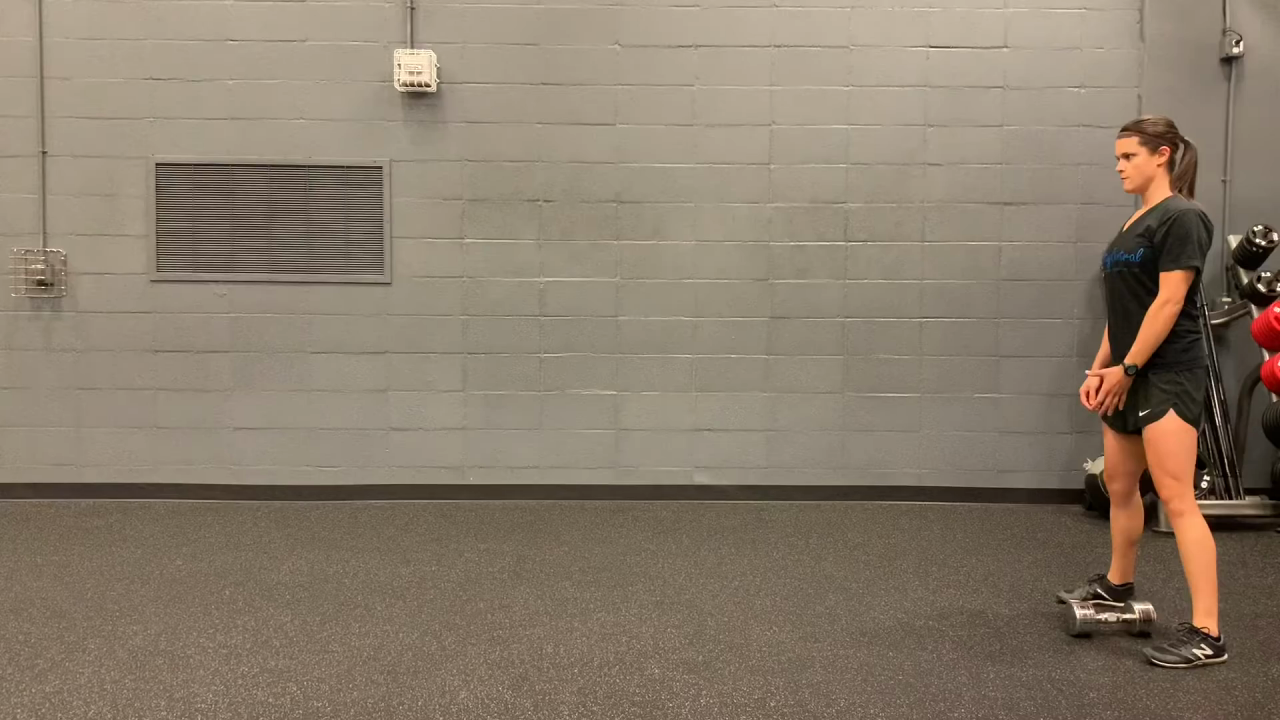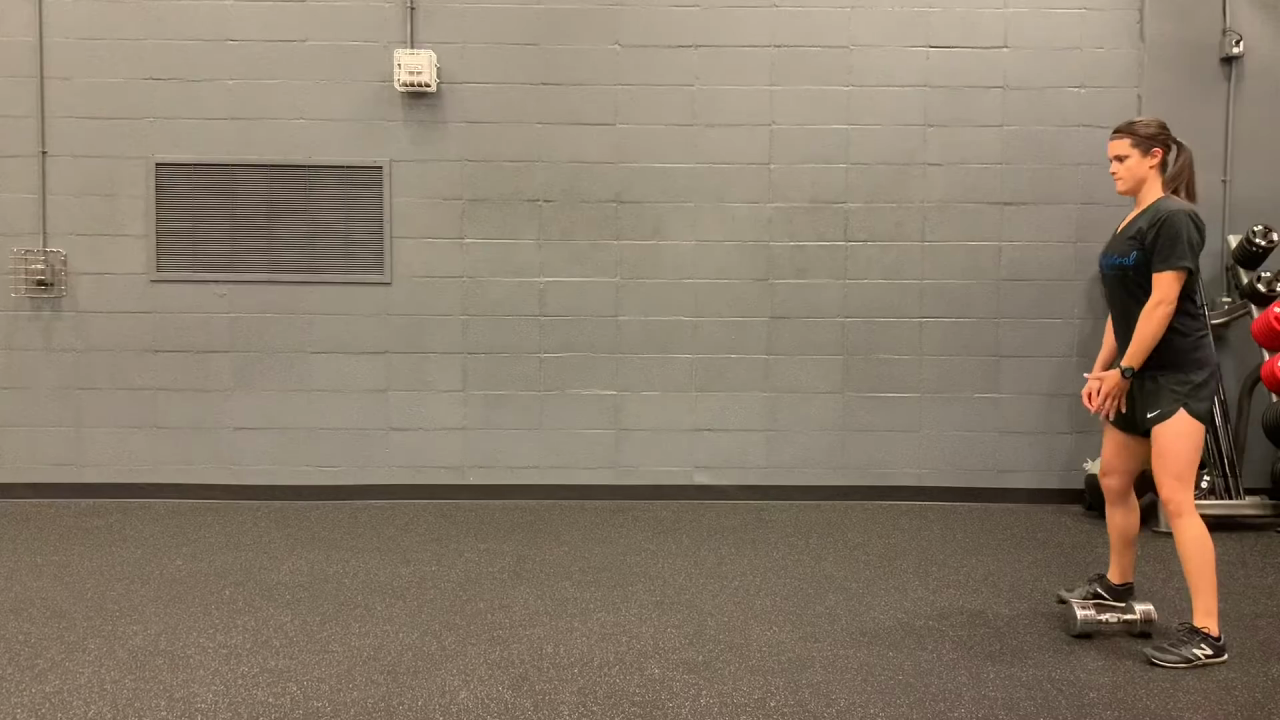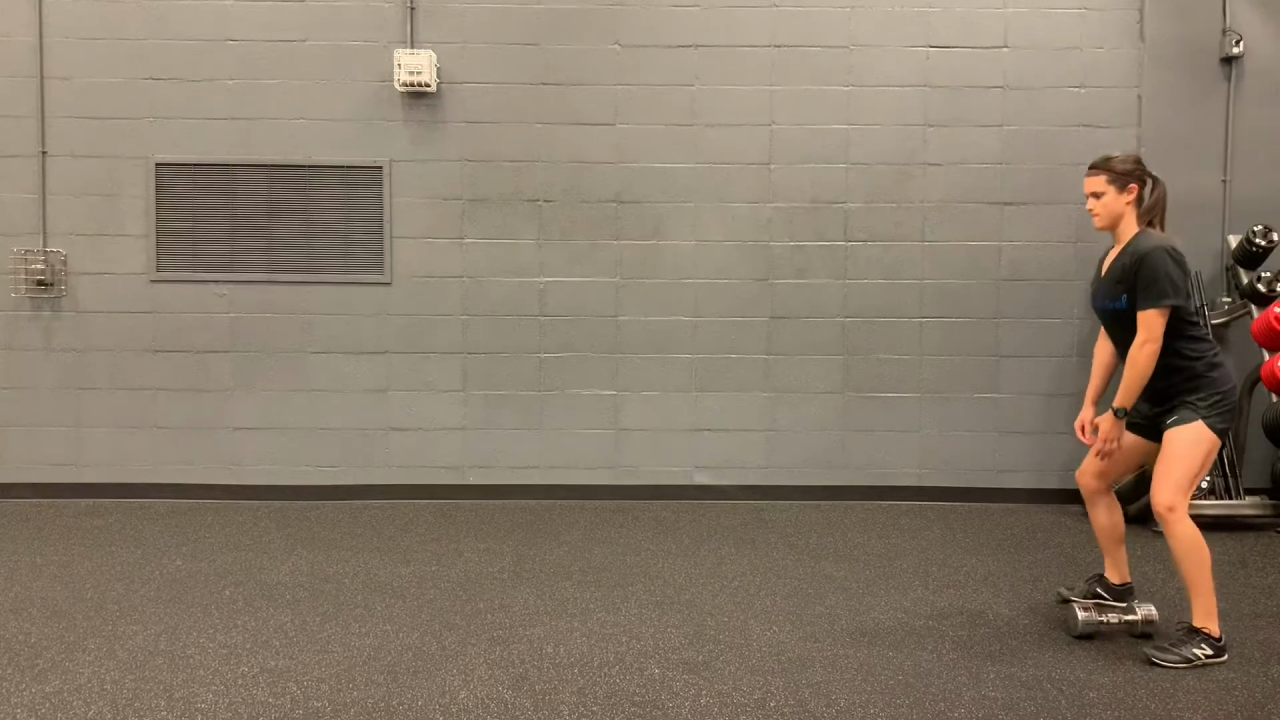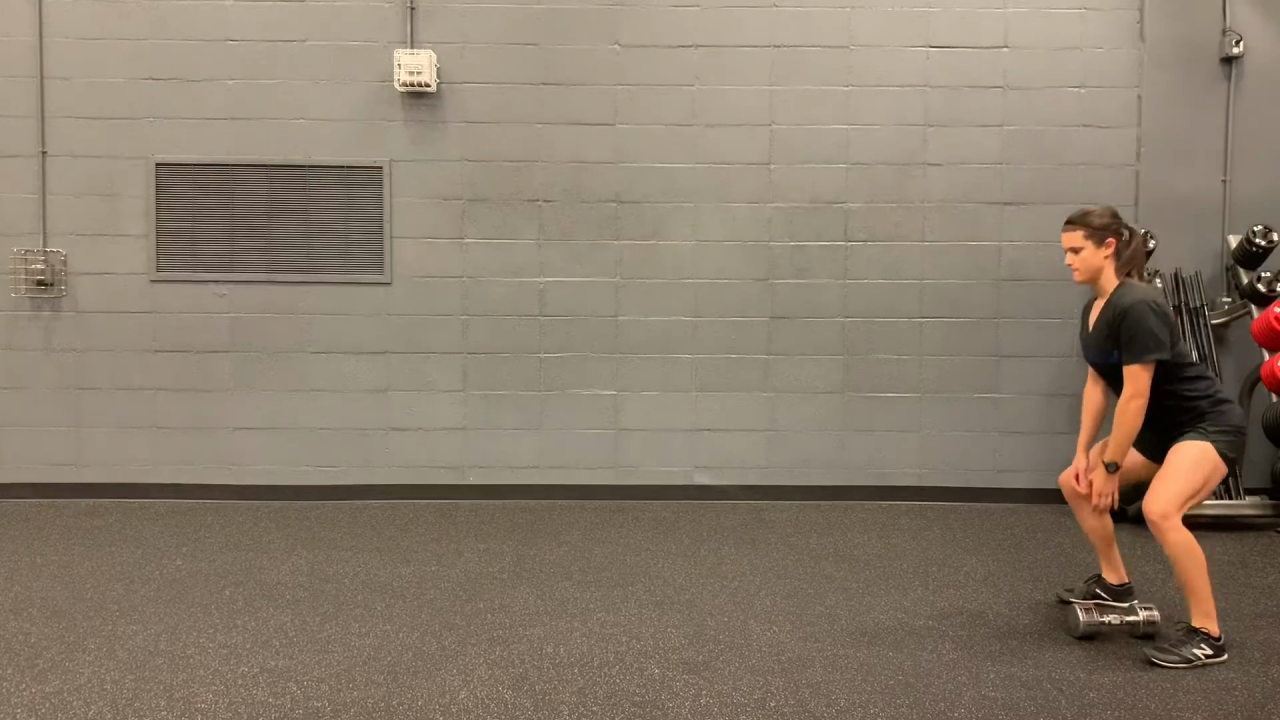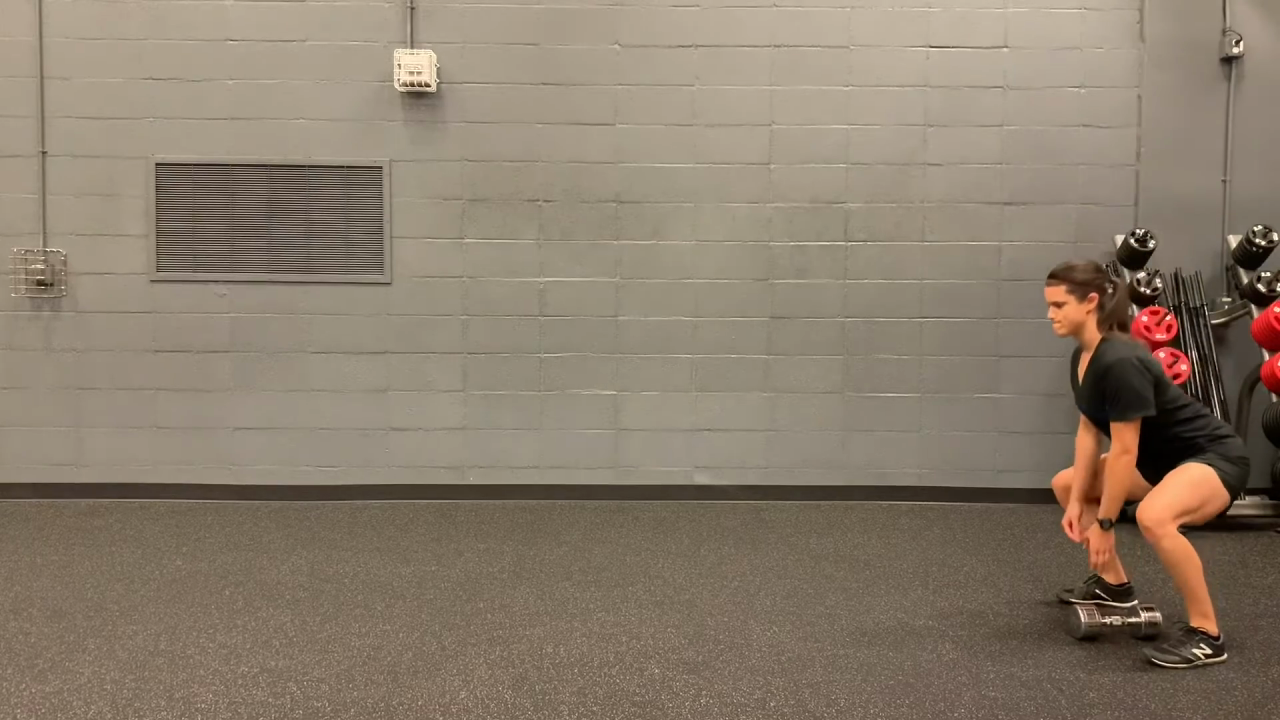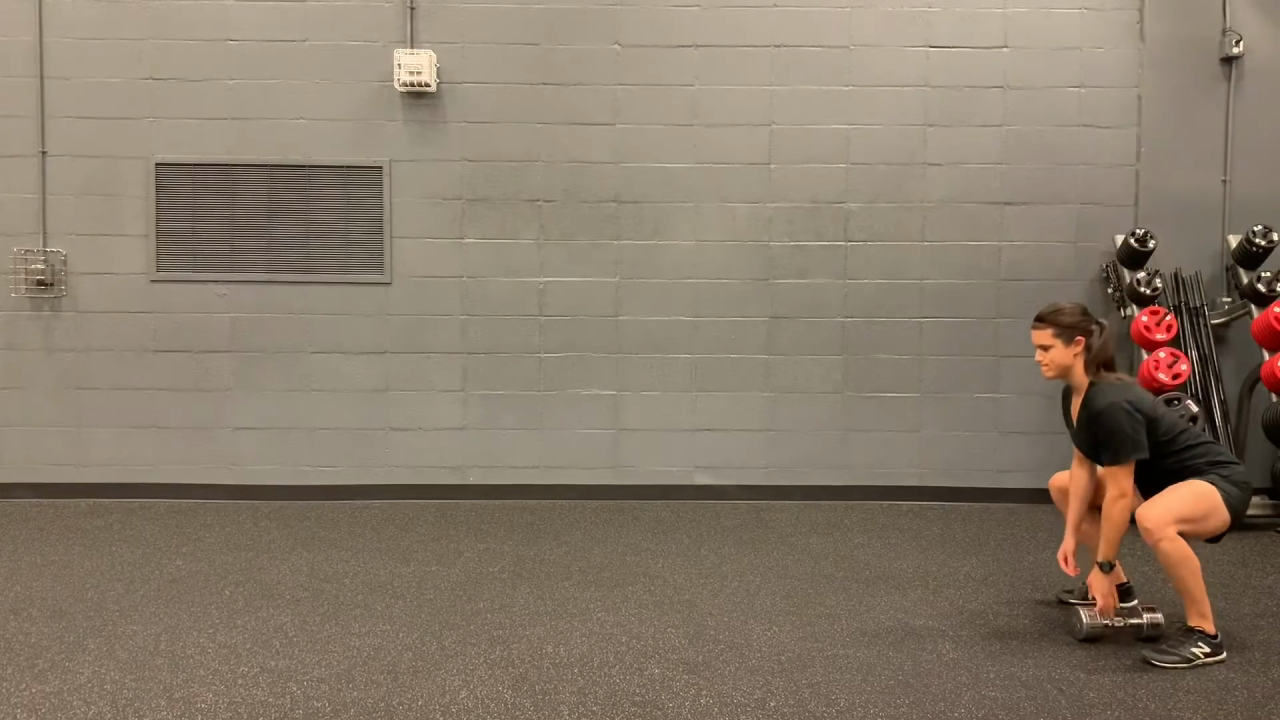
dt=0.3s
person 1, frame 1
left shoulder: (1182, 218)
right shoulder: (1136, 222)
left elbow: (1169, 303)
left wrist: (1126, 369)
right wrist: (1099, 368)
left hip: (1167, 378)
right hip: (1129, 376)
left knee: (1176, 498)
right knee: (1119, 487)
left ankle: (1207, 634)
right ankle: (1116, 586)
person 1, frame 2
left shoulder: (1175, 218)
right shoulder: (1132, 221)
left elbow: (1163, 304)
left wrist: (1122, 371)
right wrist: (1100, 369)
left hip: (1177, 377)
right hip: (1137, 376)
left knee: (1175, 498)
right knee: (1113, 484)
left ankle: (1207, 634)
right ankle: (1117, 585)
person 1, frame 3
left shoulder: (1153, 254)
right shoulder: (1109, 260)
left elbow: (1149, 342)
right elbow: (1108, 338)
left wrist: (1116, 415)
right wrist: (1089, 405)
left hip: (1201, 395)
right hip: (1156, 399)
left knee: (1166, 502)
right knee: (1092, 480)
left ankle: (1208, 635)
right ankle: (1115, 583)
person 1, frame 4
left shoulder: (1137, 307)
right shoulder: (1093, 309)
left elbow: (1136, 395)
right elbow: (1096, 383)
left wrist: (1110, 467)
right wrist: (1083, 456)
left hip: (1209, 424)
right hip: (1161, 427)
left knee: (1159, 510)
right knee: (1075, 484)
left ankle: (1207, 634)
right ankle: (1115, 584)
person 1, frame 5
left shoulder: (1121, 362)
right shoulder: (1081, 358)
left elbow: (1124, 453)
right elbow: (1089, 432)
left wrist: (1104, 525)
right wrist: (1077, 502)
left hip: (1215, 457)
right hip: (1162, 458)
left knee: (1153, 516)
right knee: (1065, 484)
left ankle: (1206, 634)
right ankle: (1115, 585)
person 1, frame 6
left shoulder: (1112, 404)
right shoulder: (1073, 395)
left elbow: (1120, 495)
right elbow: (1083, 466)
left wrist: (1103, 568)
right wrist: (1070, 535)
left hip: (1218, 482)
right hip: (1160, 479)
left knee: (1152, 519)
right knee: (1061, 486)
left ankle: (1204, 634)
right ankle: (1118, 587)
